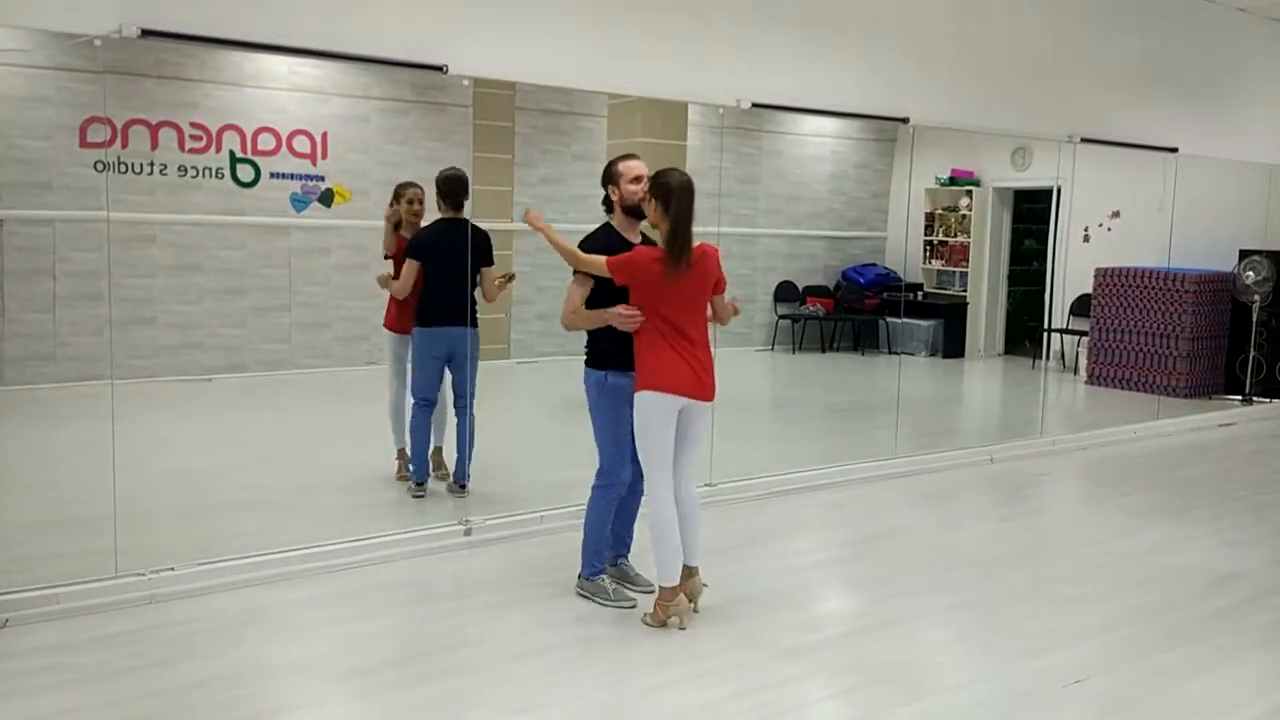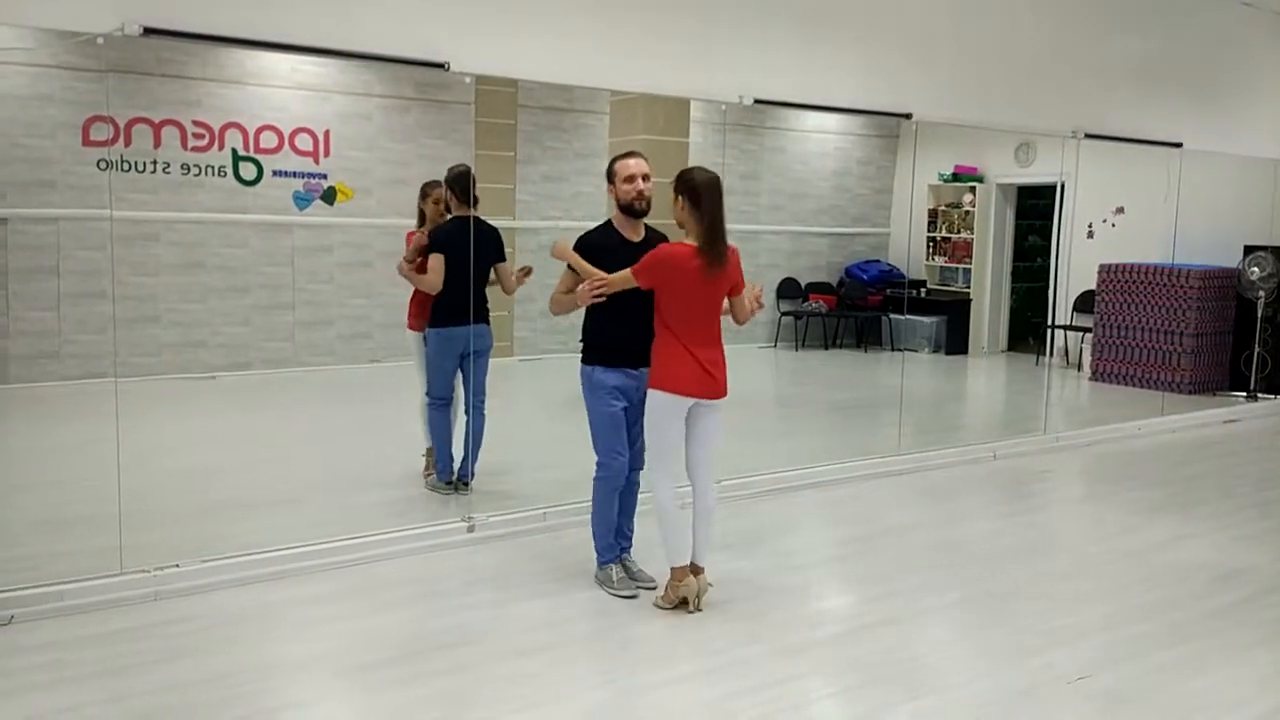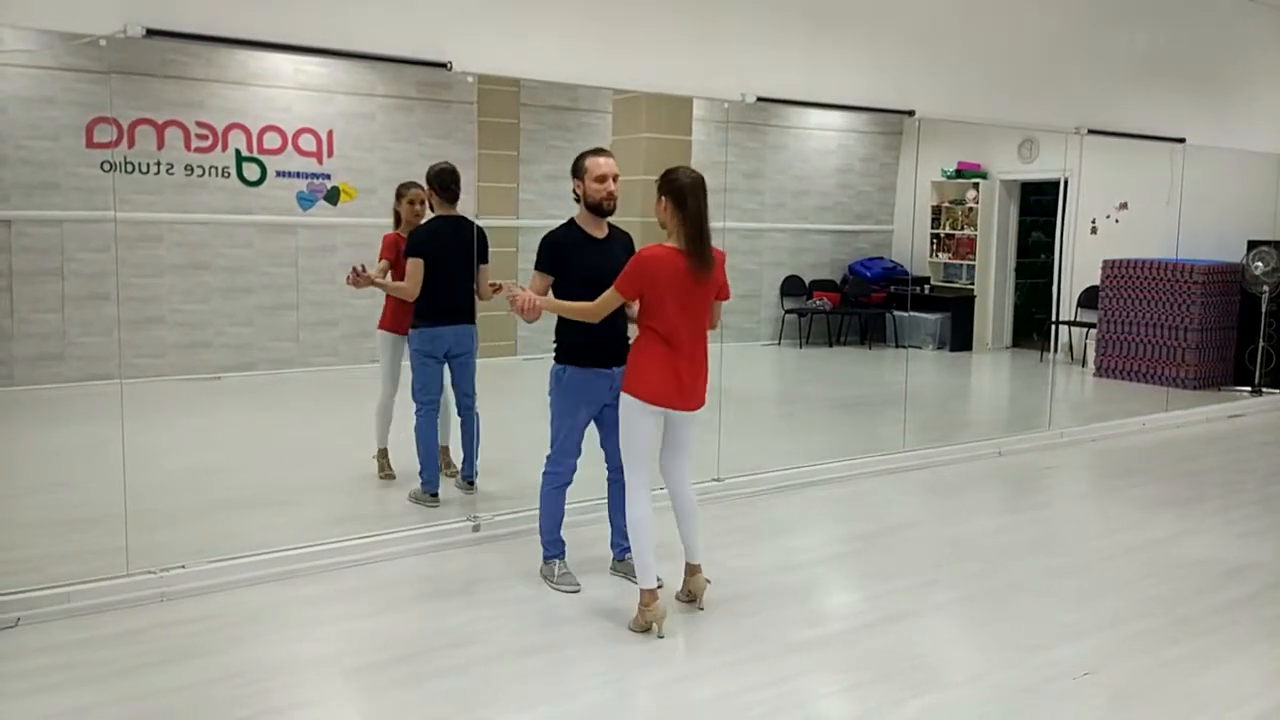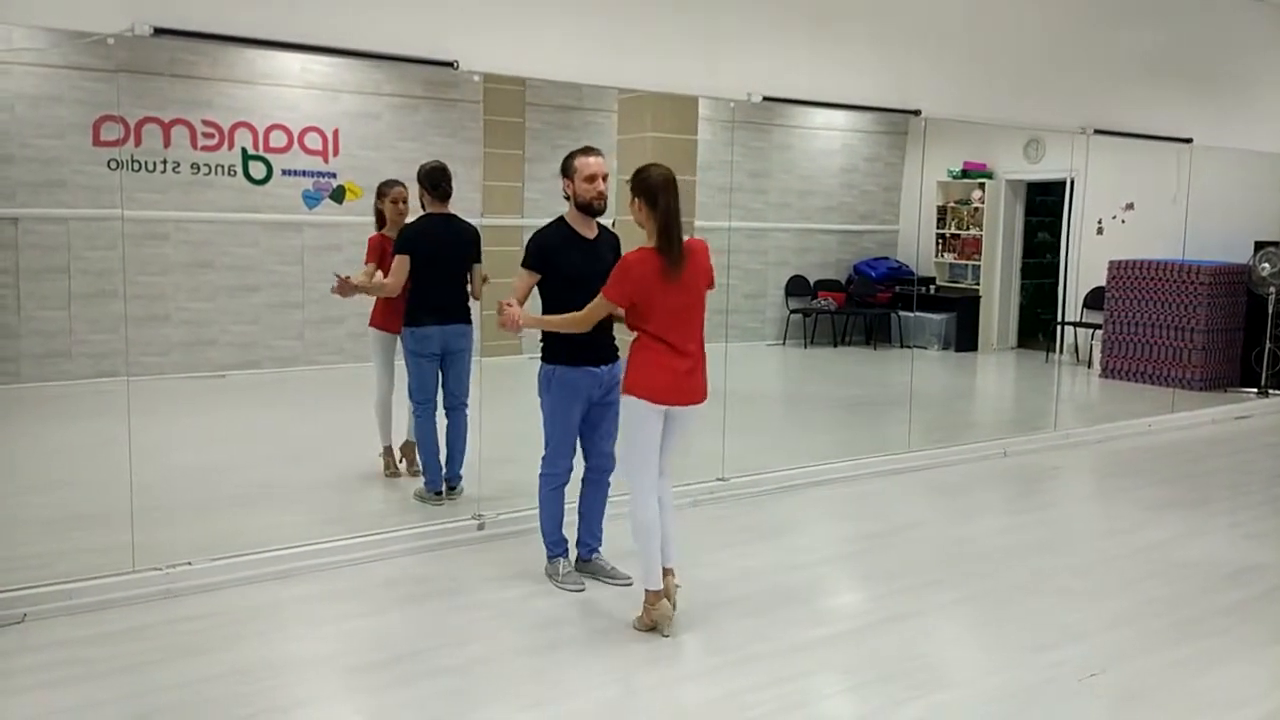
dt=0.7s
person 1, frame 1
left shoulder: (641, 261)
right shoulder: (709, 257)
left elbow: (577, 261)
right elbow: (722, 315)
left wrist: (541, 226)
right wrist: (727, 306)
left hip: (658, 386)
right hip: (700, 385)
left knee: (657, 486)
right knee: (682, 479)
left ankle: (669, 593)
right ankle: (689, 574)
person 1, frame 2
left shoulder: (667, 256)
right shoulder: (729, 257)
left elbow: (608, 284)
right elbow: (741, 318)
left wrist: (568, 255)
right wrist: (752, 299)
left hip: (671, 382)
right hip: (711, 381)
left knee: (661, 477)
right knee: (702, 476)
left ankle: (680, 574)
right ankle: (697, 572)
person 1, frame 3
left shoulder: (648, 260)
right shoulder: (715, 261)
left elbow: (595, 312)
left wrist: (538, 301)
left hip: (647, 384)
right hip: (690, 387)
left knee: (637, 487)
right knee: (678, 475)
left ankle: (649, 598)
right ankle: (694, 571)
person 1, frame 4
left shoulder: (634, 264)
right shoulder: (699, 252)
left elbow: (585, 321)
left wrist: (527, 319)
left hip: (648, 384)
right hip: (690, 384)
left knee: (641, 487)
right knee: (659, 479)
left ankle: (655, 599)
right ankle: (667, 574)
person 2, frame 1
left shoulder: (650, 247)
right shoulder: (596, 245)
right elbow: (570, 317)
right wrist: (608, 319)
right hip: (609, 376)
left knee: (636, 474)
right knee: (615, 474)
left ankle: (618, 559)
right ankle: (591, 573)
person 2, frame 2
left shoulder: (660, 243)
right shoulder: (593, 243)
right elbow: (555, 304)
right wrist: (580, 298)
left hip: (647, 371)
right hip: (604, 372)
left knee: (633, 468)
right knee: (612, 466)
left ankle: (623, 553)
right ankle: (606, 561)
person 2, frame 3
left shoulder: (623, 241)
right shoulder: (559, 242)
right elbow: (533, 305)
right wrist: (530, 308)
left hip: (620, 372)
right hip: (575, 374)
left knee: (623, 467)
right knee: (561, 468)
left ankle: (623, 554)
right ankle: (552, 558)
person 2, frame 4
left shoulder: (610, 241)
right shoulder: (547, 240)
right elbow: (515, 299)
right wrist: (512, 312)
left hip: (609, 369)
right hip: (563, 373)
left knee: (601, 467)
right knee: (557, 467)
left ankle: (588, 554)
right ankle: (556, 557)
person 3, frame 1
left shoulder: (423, 237)
right shoulder: (480, 238)
left elbow: (402, 289)
right elbow: (489, 294)
left wrist: (386, 282)
right wrist: (501, 284)
left hip: (428, 330)
right hip: (465, 331)
left knee: (423, 403)
right knee: (464, 406)
left ankle: (419, 477)
right ankle: (461, 480)
person 3, frame 2
left shoulder: (440, 234)
right shoulder: (491, 234)
left elbow: (434, 284)
right elbow: (508, 288)
left wrist: (407, 273)
right wrist: (519, 278)
left hip: (444, 330)
right hip: (479, 329)
left knee: (439, 402)
right knee: (475, 404)
left ankle: (444, 475)
right ankle: (465, 476)
person 3, frame 3
left shoulder: (421, 235)
right shoulder: (476, 233)
left elbow: (411, 290)
right elbow: (483, 292)
left wrist: (374, 282)
right wrist: (493, 289)
left hip: (428, 332)
right hip: (464, 329)
left knee: (427, 409)
right knee: (467, 404)
left ankle: (429, 488)
right ankle: (468, 476)
person 3, frame 4
left shoulder: (411, 232)
right shoulder: (469, 232)
left elbow: (393, 286)
right elbow: (476, 291)
left wrist: (358, 286)
right wrist: (479, 286)
left hip: (422, 330)
right hip: (459, 329)
left knee: (424, 407)
right knee: (457, 405)
left ankle: (433, 486)
right ankle: (453, 481)
person 4, frame 1
right shoulder: (394, 240)
right elbow: (390, 249)
right wrist: (389, 223)
right hip: (399, 324)
left knee: (437, 390)
right knee: (398, 391)
left ankle: (437, 452)
right ankle: (402, 455)
person 4, frame 2
right shoulder: (416, 237)
right elbow: (408, 264)
right wrist: (415, 246)
right hip: (422, 321)
left knee: (452, 388)
right knee: (429, 389)
right ankle: (430, 452)
person 4, frame 3
right shoulder: (392, 240)
right elbow: (381, 271)
right hip: (394, 323)
left knee: (438, 388)
right knee: (389, 389)
left ankle: (444, 451)
right ankle: (382, 452)
person 4, frame 4
right shoulder: (377, 242)
right elbow: (368, 276)
right wrist: (351, 287)
right hip: (385, 321)
right knee: (385, 386)
left ankle: (410, 445)
right ankle: (387, 449)
